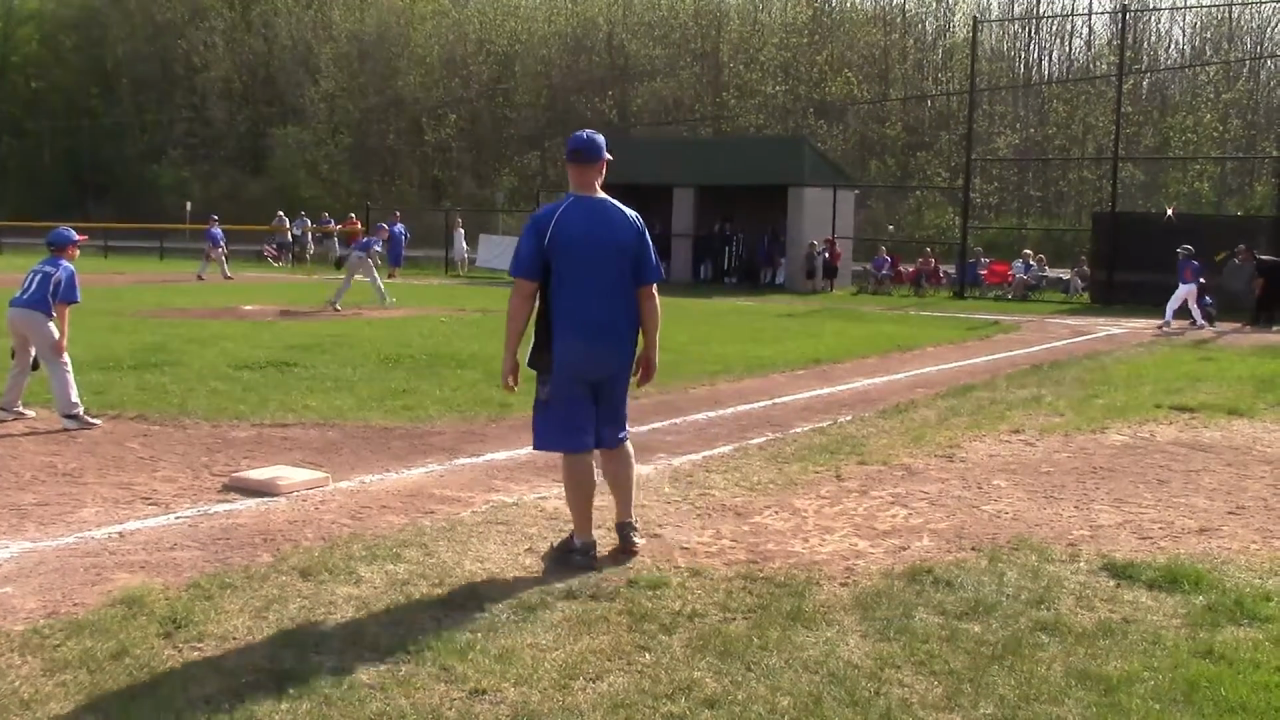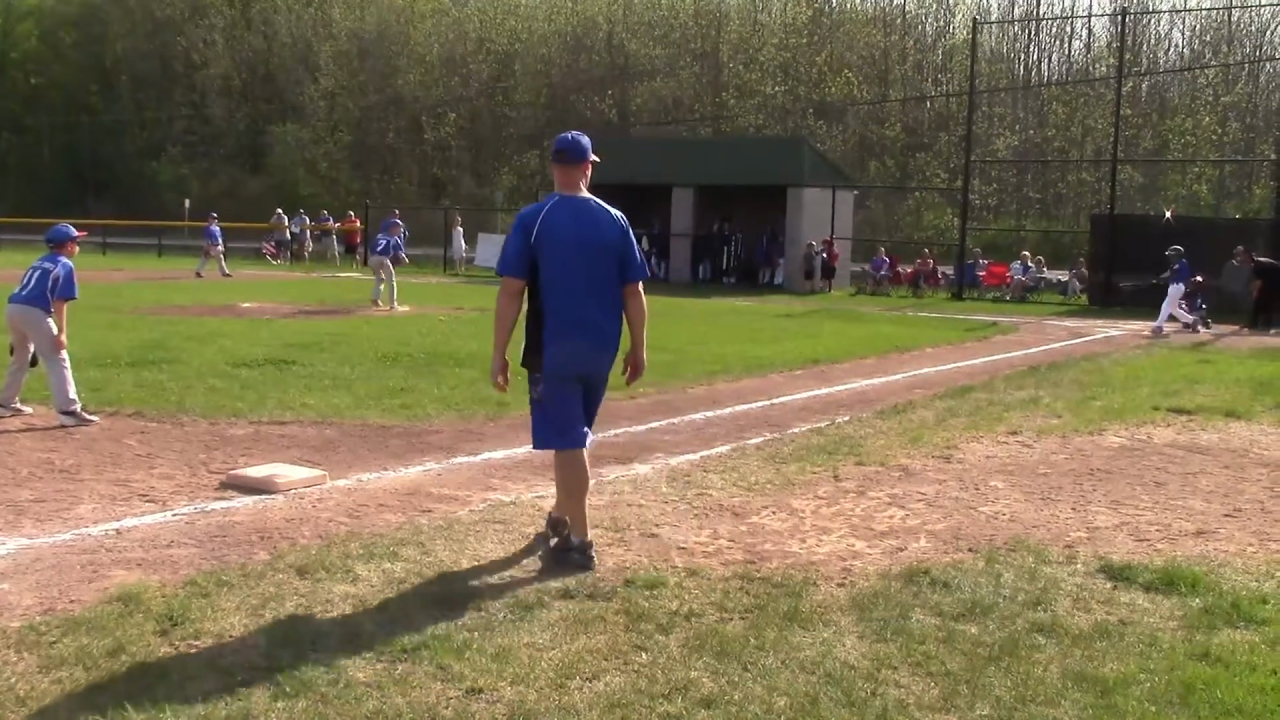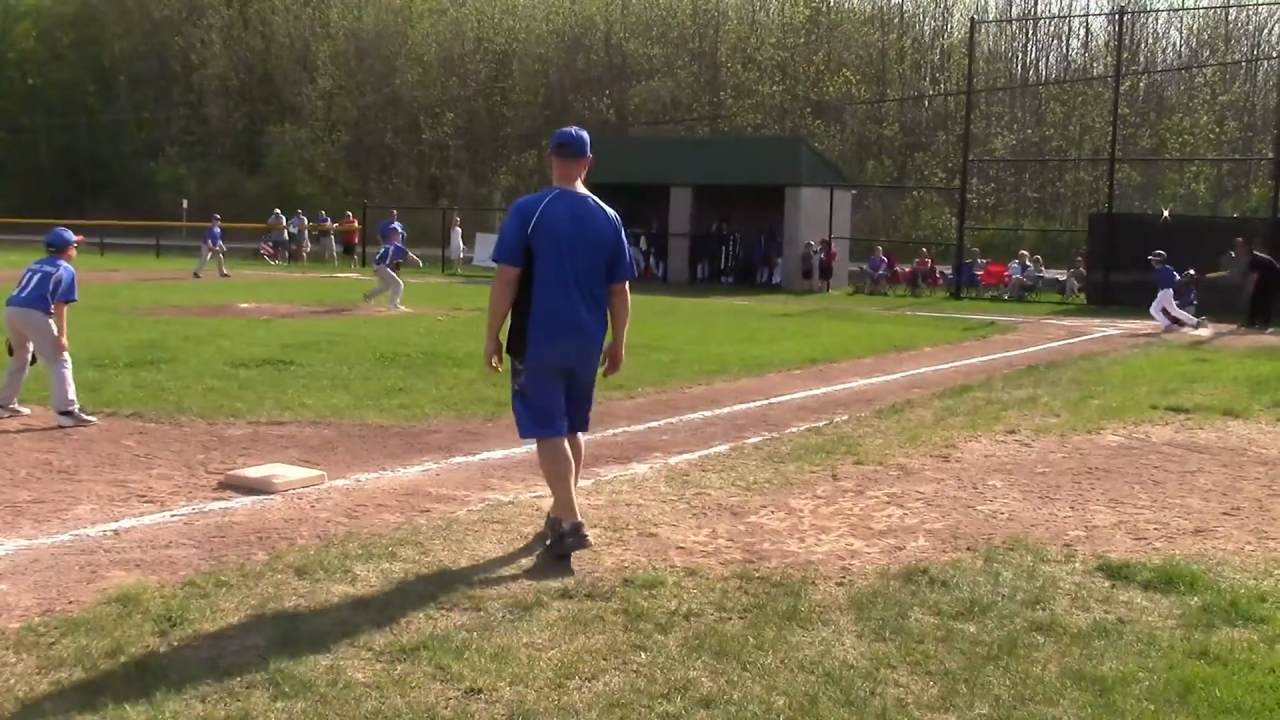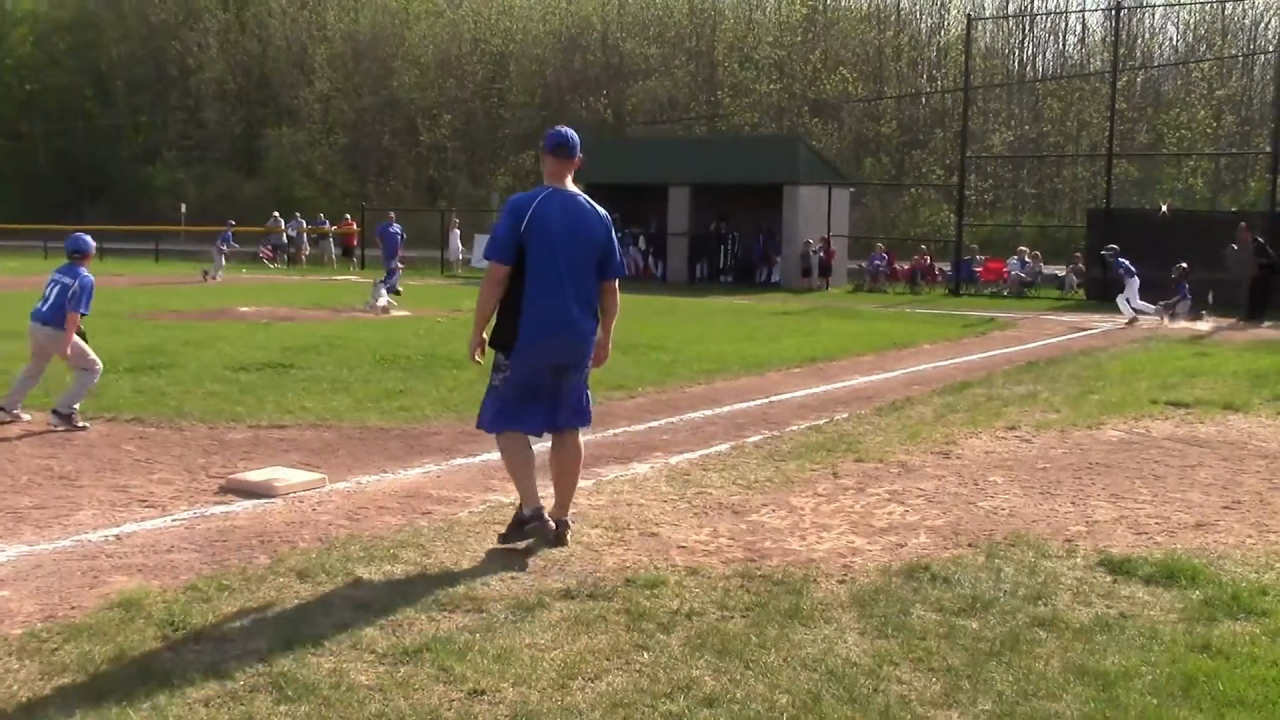
dt=0.3s
person 1, frame 1
left shoulder: (546, 220)
right shoulder: (630, 220)
left elbow: (524, 293)
right elbow: (648, 294)
left wrist: (510, 353)
right wrist: (650, 349)
left hip: (564, 353)
right hip: (616, 353)
left knee: (575, 445)
right knee: (614, 438)
left ankle: (583, 542)
right ankle: (626, 524)
person 1, frame 2
left shoulder: (532, 219)
right shoulder: (614, 220)
left elbow: (511, 291)
right elbow: (633, 291)
left wrist: (499, 352)
right wrist: (638, 347)
left hip: (553, 351)
right hip: (600, 349)
left knee: (567, 442)
right knee: (578, 433)
left ankle: (579, 541)
right ankle: (562, 516)
person 1, frame 3
left shoulder: (528, 209)
right shoulder: (608, 218)
left elbow: (506, 279)
right elbow: (620, 290)
left wrist: (492, 335)
right wrist: (617, 343)
left hip: (537, 341)
right hip: (586, 343)
left knee: (546, 431)
right knee: (571, 429)
left ankle: (570, 520)
right ankle: (559, 516)
person 1, frame 4
left shoulder: (521, 207)
right shoulder: (599, 217)
left elbow: (496, 277)
right elbow: (609, 288)
left wrist: (478, 330)
right wrist: (604, 336)
left hip: (525, 339)
right hip: (577, 342)
left knee: (508, 422)
right knee: (567, 428)
left ankle: (531, 509)
right ankle: (559, 519)
person 2, frame 1
left shoulder: (40, 265)
right shoulder: (66, 269)
right elbow: (62, 305)
left wrist: (22, 335)
right wrist: (63, 336)
right hip: (35, 316)
left knee: (22, 360)
right knee: (60, 363)
right ankle: (72, 414)
person 2, frame 2
left shoulder: (40, 262)
right shoulder: (65, 265)
right elbow: (59, 301)
left wrist: (21, 331)
right wrist: (61, 332)
right hip: (34, 312)
left knee: (21, 357)
right knee: (57, 360)
right ankle: (69, 411)
person 2, frame 3
left shoulder: (36, 265)
right shoulder: (66, 270)
right elbow: (60, 303)
right wrist: (62, 335)
right hip: (34, 315)
left knee: (21, 357)
right knee: (61, 361)
right ankle: (67, 411)
person 2, frame 4
left shoulder: (59, 272)
right shoulder: (85, 279)
right elbow: (74, 313)
right wrist: (67, 344)
left hip: (36, 325)
right hip: (55, 330)
left knee: (35, 367)
right knee: (93, 367)
right ankle: (63, 412)
